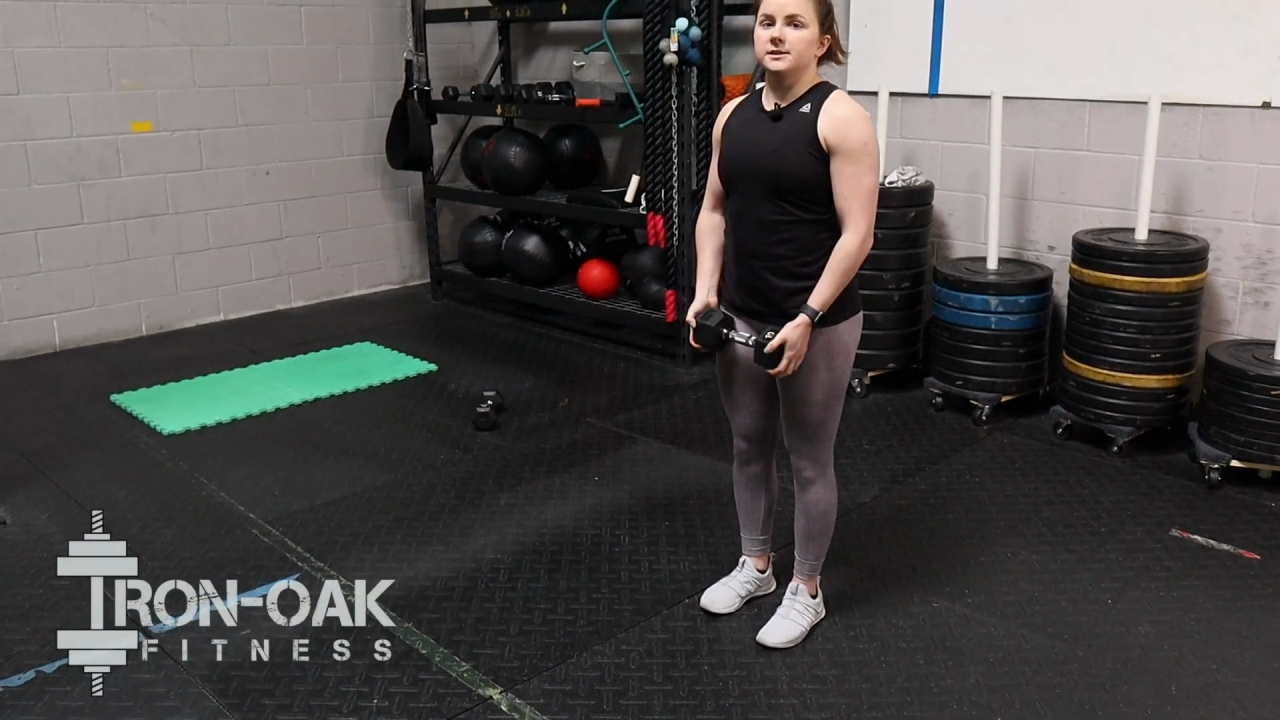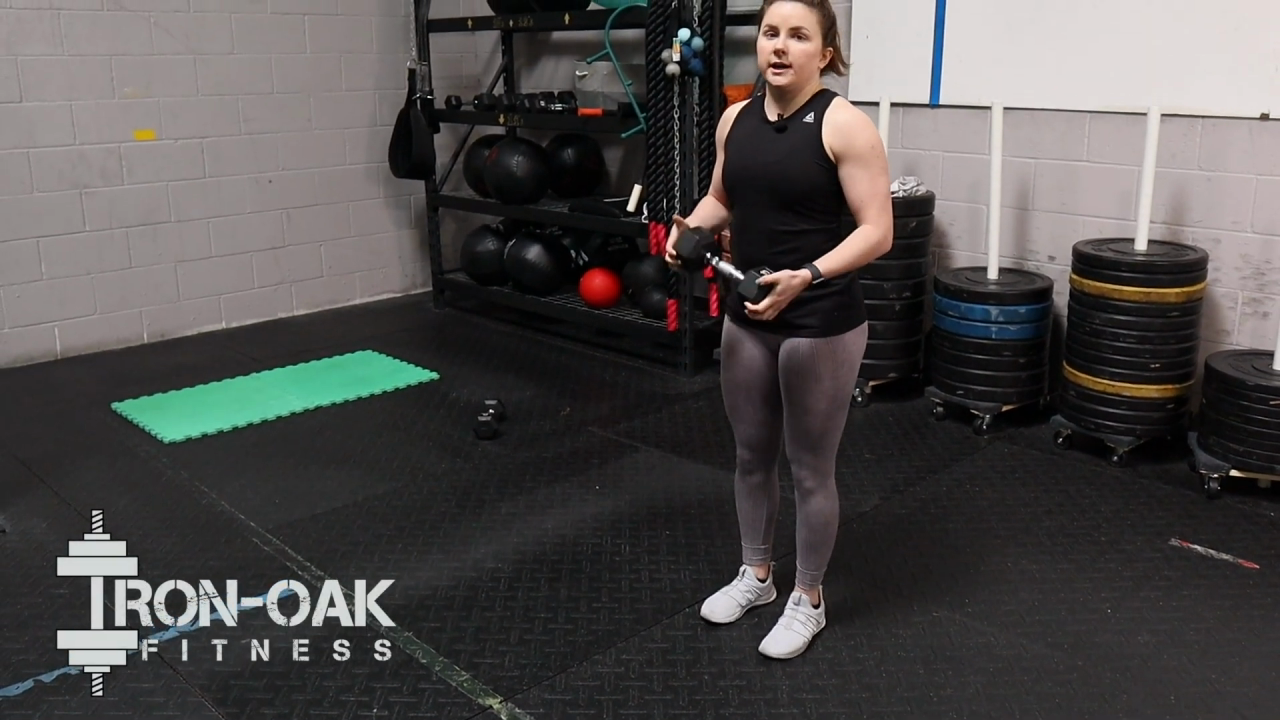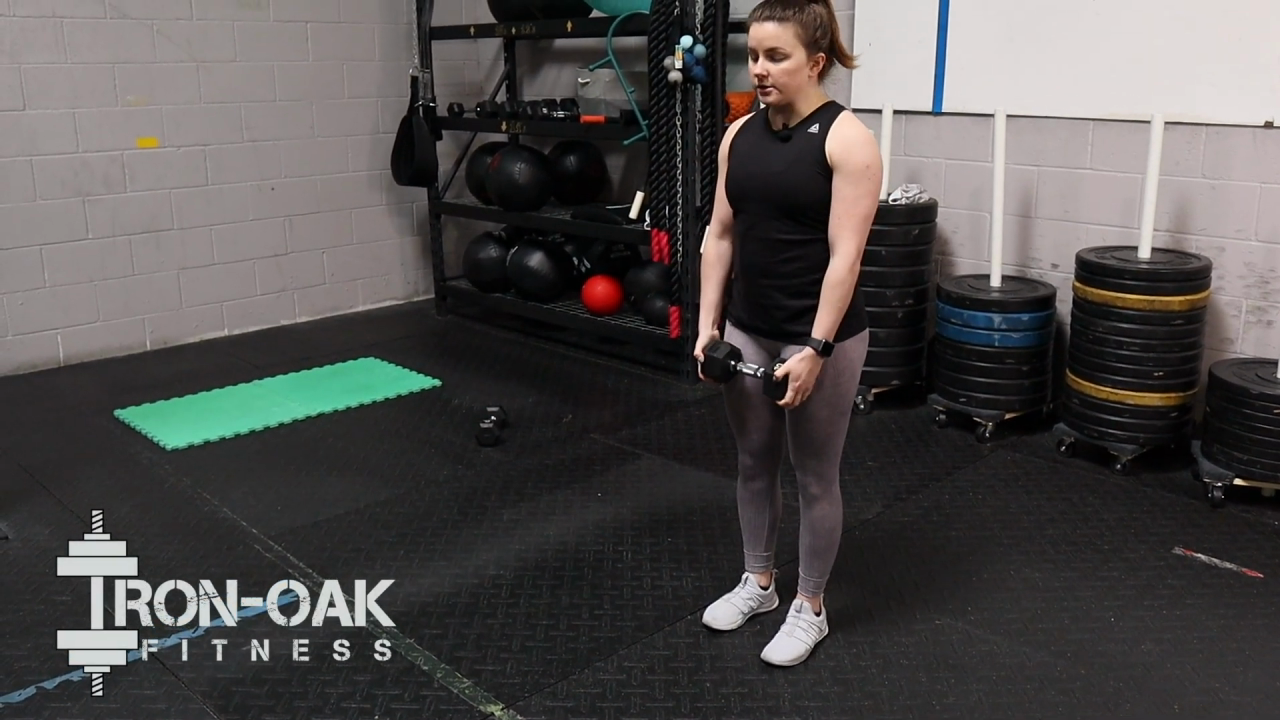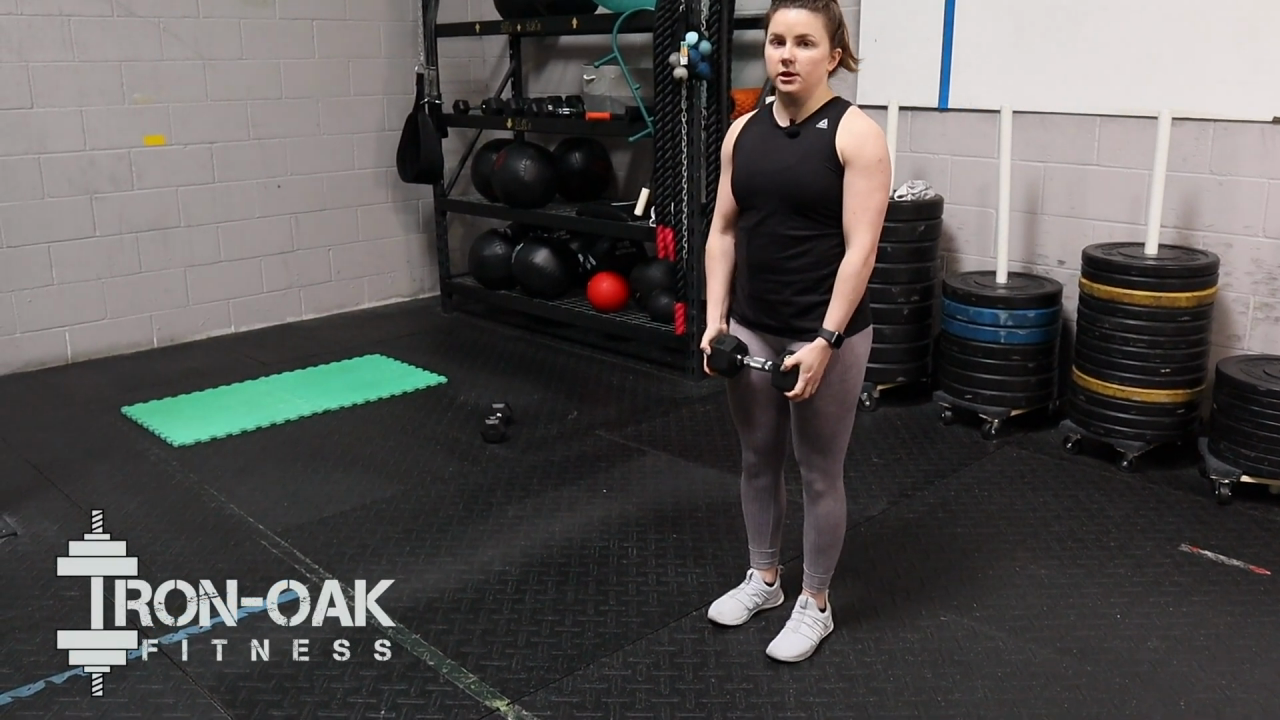
dt=1s
person 1, frame 1
left shoulder: (840, 117)
right shoulder: (733, 114)
left elbow: (857, 233)
right elbow: (714, 211)
left wrist: (808, 319)
right wrist: (705, 290)
left hip: (816, 321)
right hip: (742, 313)
left knee: (809, 460)
right knee: (748, 446)
left ankle: (807, 591)
right ankle: (755, 565)
person 1, frame 2
left shoulder: (844, 124)
right shoulder: (736, 119)
left elbow: (878, 230)
left wrist: (806, 275)
right wrist: (693, 226)
left hip: (822, 326)
right hip: (747, 317)
left knee: (810, 468)
right knee: (751, 455)
left ankle: (808, 600)
right ankle: (755, 574)
person 1, frame 3
left shoulder: (846, 138)
right shoulder: (739, 135)
left elbow: (845, 254)
right elbow: (721, 236)
left wrist: (815, 350)
right wrist: (708, 322)
left hip: (820, 336)
right hip: (748, 329)
left knee: (815, 476)
right knee: (753, 462)
left ankle: (811, 609)
right ankle: (757, 581)
person 1, frame 4
left shoulder: (855, 134)
right shoulder: (744, 131)
left elbow: (860, 249)
right elbow: (723, 231)
left wrist: (825, 341)
right wrist: (715, 317)
left hip: (825, 333)
right hip: (752, 327)
left knee: (818, 472)
right knee: (757, 459)
left ankle: (814, 604)
right ankle: (762, 578)
